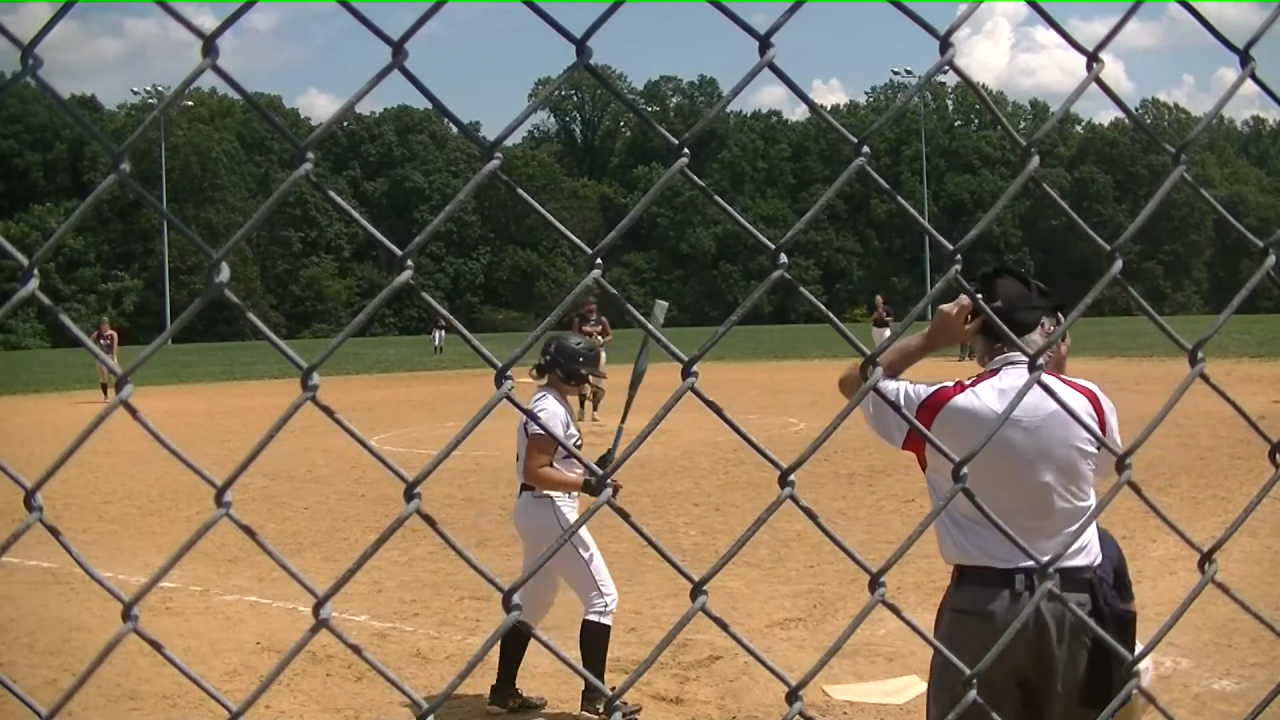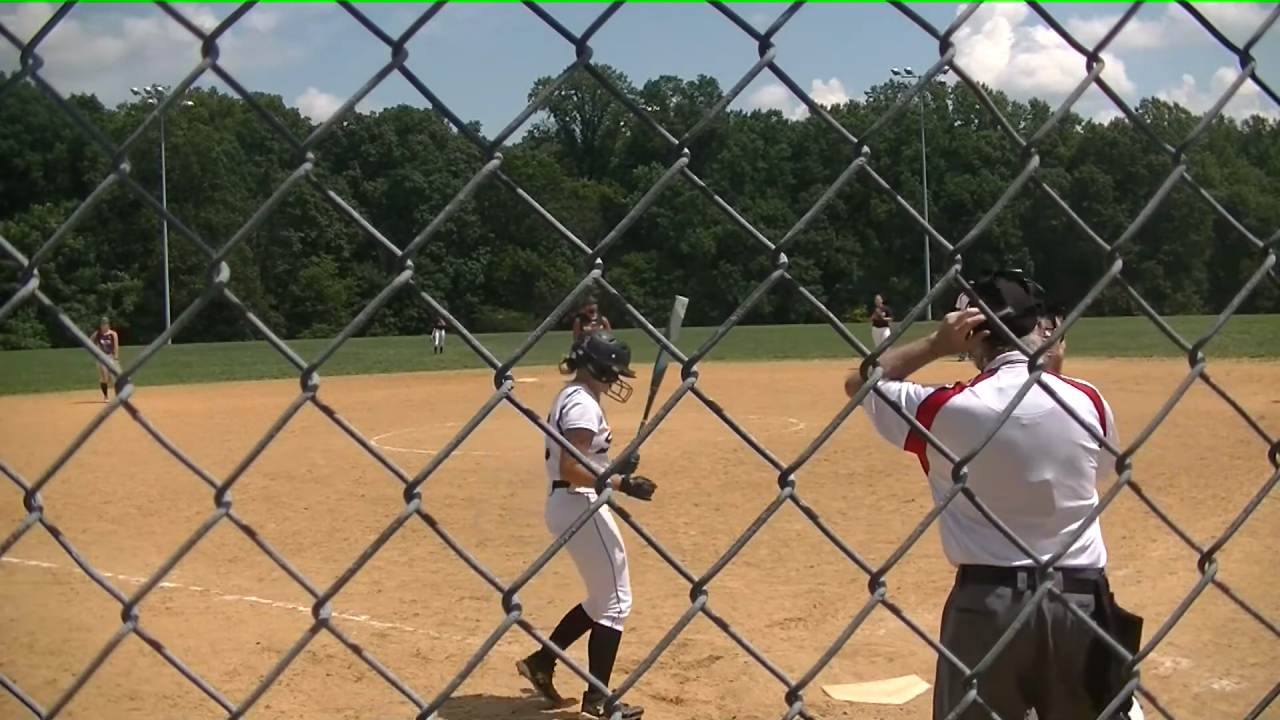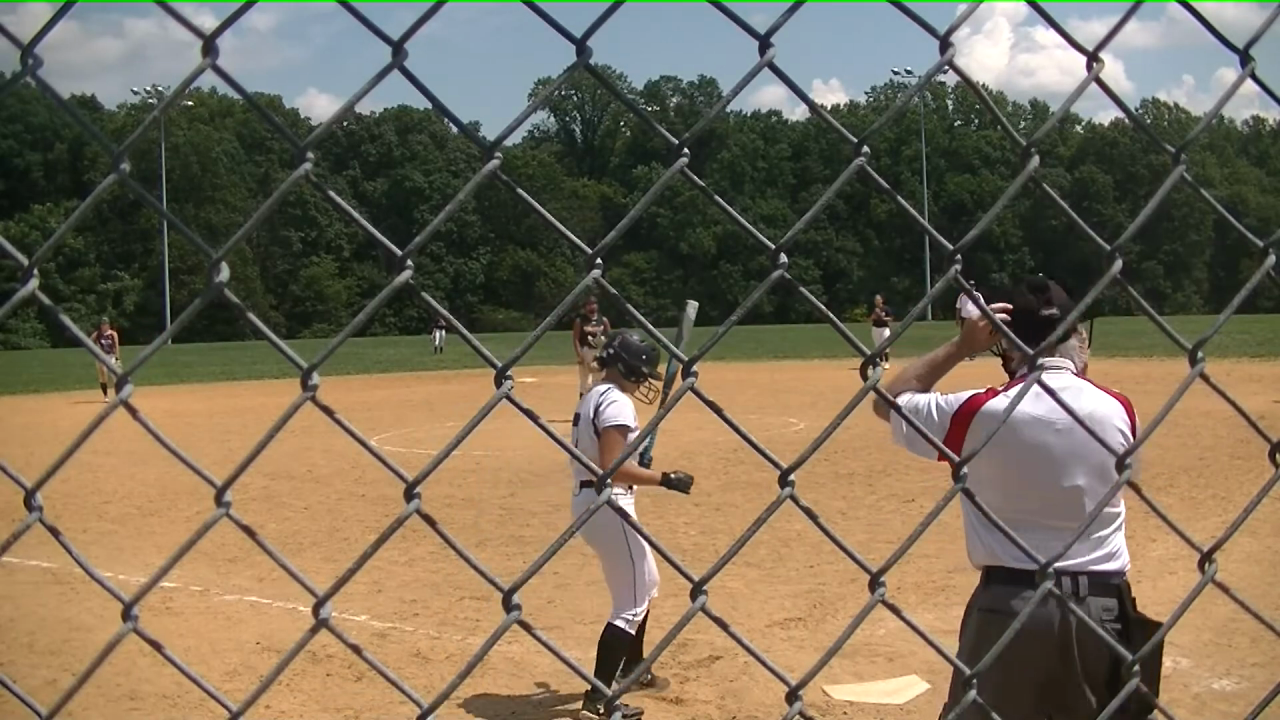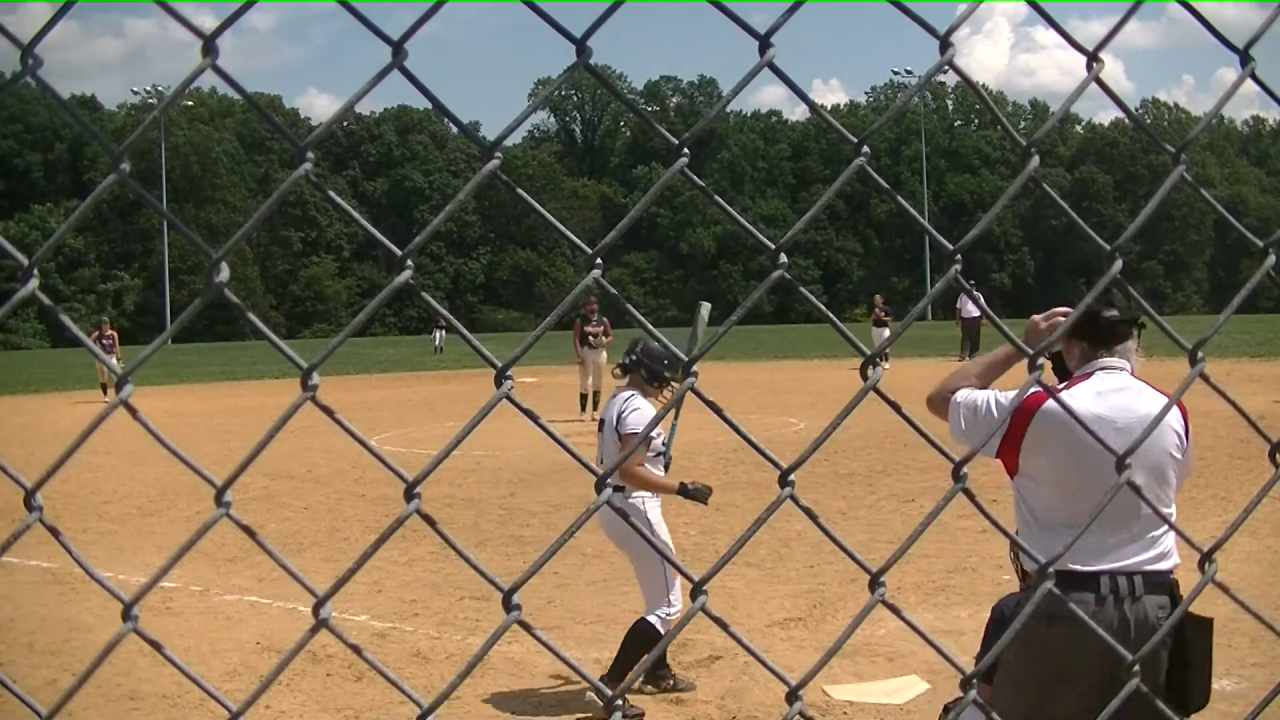
dt=0.2s
person 1, frame 1
left shoulder: (947, 408)
right shoulder: (1086, 400)
left elbow: (853, 382)
left wrist: (930, 339)
right wrist: (1059, 372)
left hip: (981, 605)
right hip: (1072, 602)
person 1, frame 2
left shoulder: (949, 409)
right shoulder: (1089, 400)
left elbow: (860, 384)
left wrist: (936, 345)
left hip: (986, 603)
right hip: (1078, 601)
person 1, frame 3
left shoulder: (982, 413)
right shoulder: (1119, 410)
left elbow: (887, 401)
left wrist: (960, 348)
left hip: (1011, 605)
right hip: (1101, 605)
person 1, frame 4
left shoulder: (1041, 410)
right shoulder: (1173, 413)
left elbow: (943, 399)
left wrist: (1019, 348)
left hip: (1067, 605)
right hip: (1152, 604)
person 2, frame 1
left shoulder: (550, 402)
right shoulder: (551, 408)
right elbow: (535, 472)
left wrist: (590, 469)
right wrist: (586, 484)
left hip: (537, 512)
right hip: (550, 513)
left knee: (531, 603)
right knee: (602, 598)
person 2, frame 2
left shoulder: (571, 396)
right shoulder: (583, 404)
right elbow: (571, 469)
left wrist: (616, 468)
right wrist: (623, 483)
left hip: (566, 506)
right hip: (581, 508)
left knee: (603, 600)
right knee: (616, 602)
left ankle: (540, 663)
person 2, frame 3
left shoulder: (592, 396)
right shoulder: (616, 402)
right elbow: (610, 467)
left wrist: (636, 467)
right wrist: (665, 479)
left hip: (590, 502)
right hip: (608, 507)
left knee: (645, 582)
right knee: (630, 605)
left ankle: (632, 667)
person 2, frame 4
left shoulder: (617, 402)
right shoulder: (639, 408)
right elbow: (629, 471)
left wrist: (654, 465)
right wrist: (682, 488)
left hip: (615, 507)
right hip: (635, 509)
left knee: (663, 590)
right knee: (666, 604)
left ankle: (657, 672)
right ankle: (608, 686)
